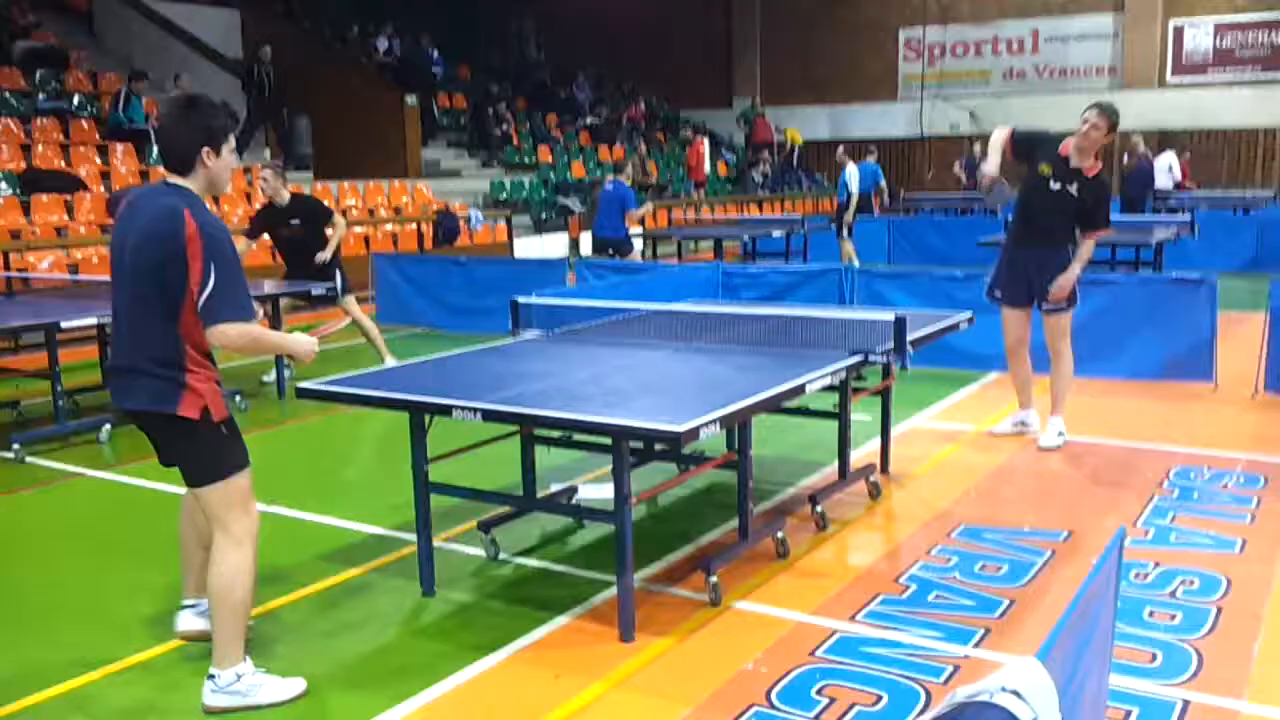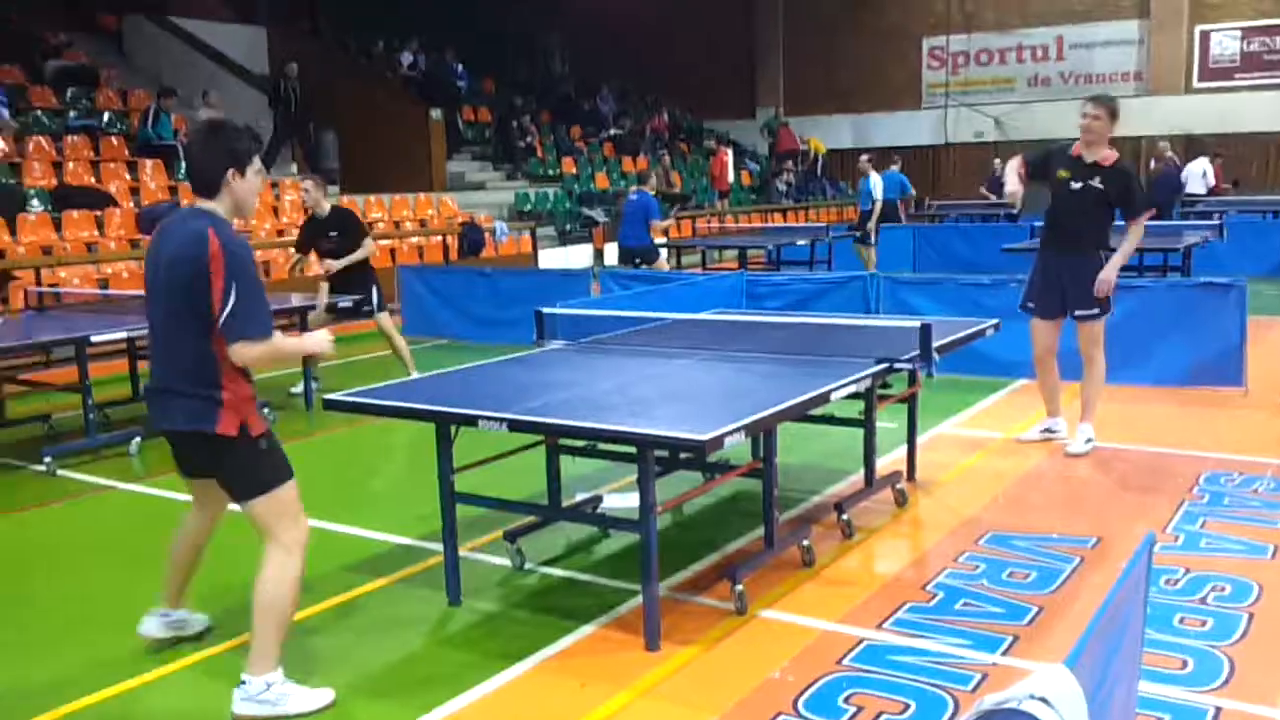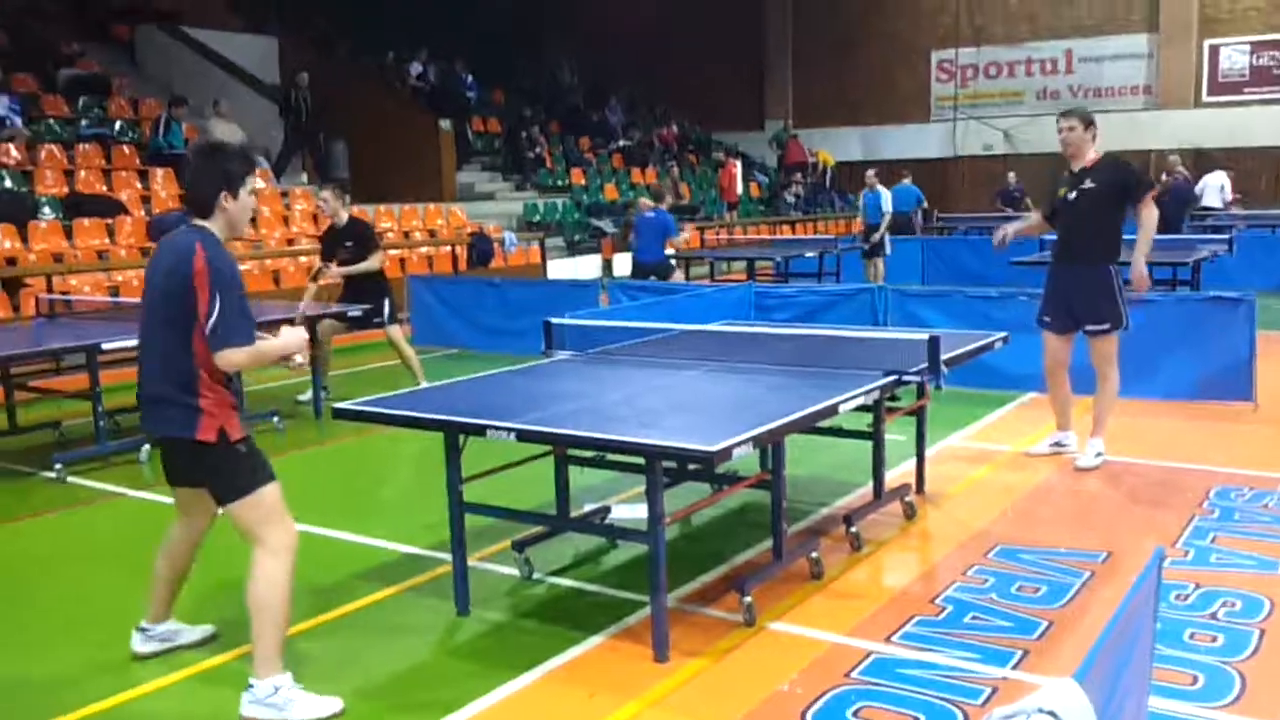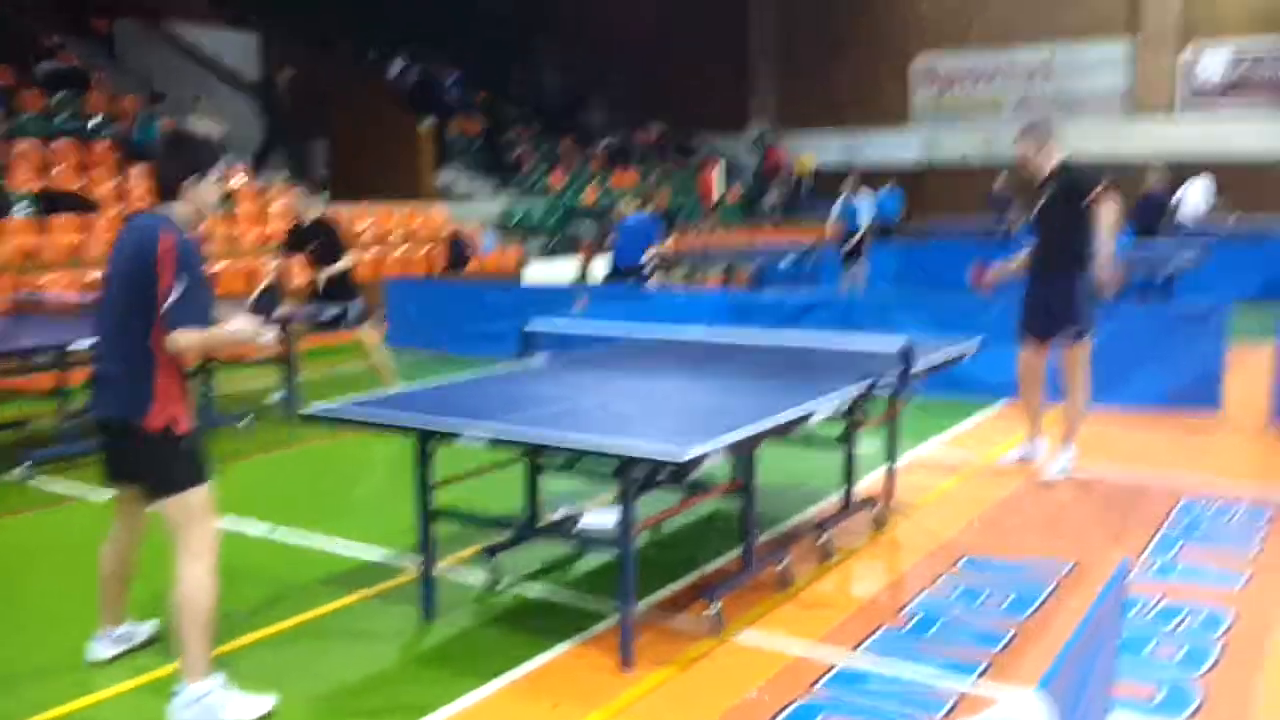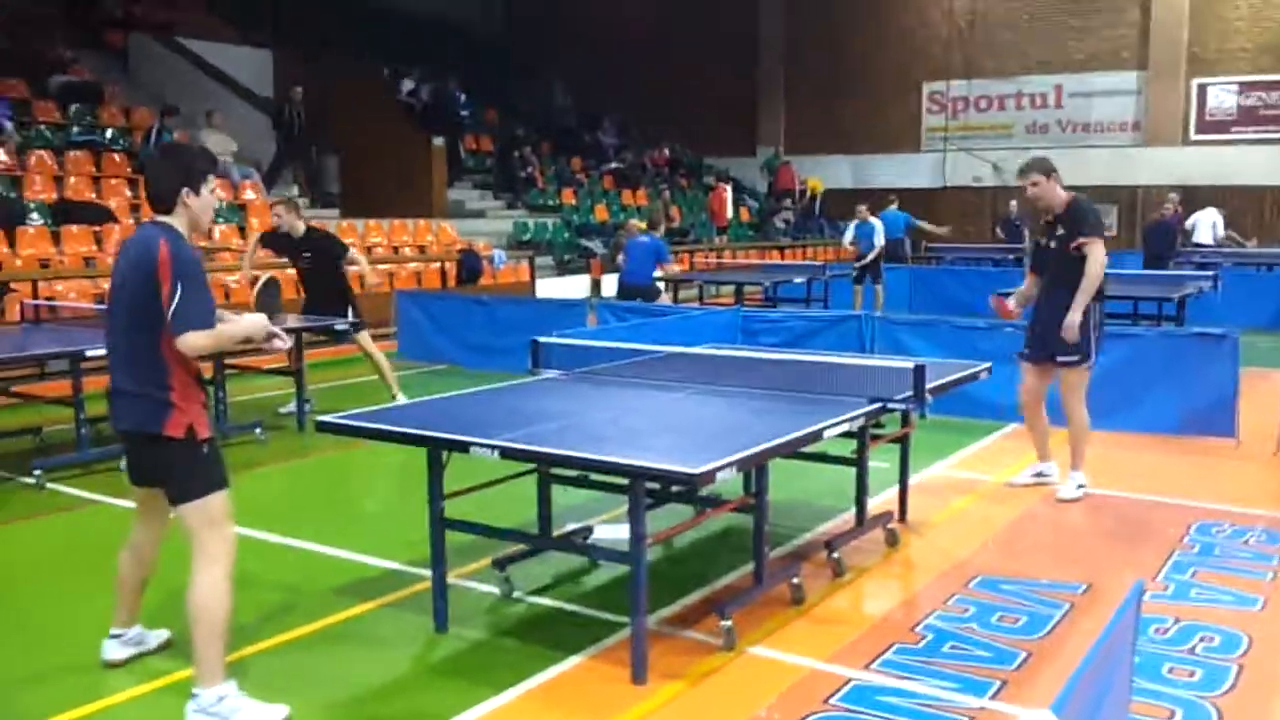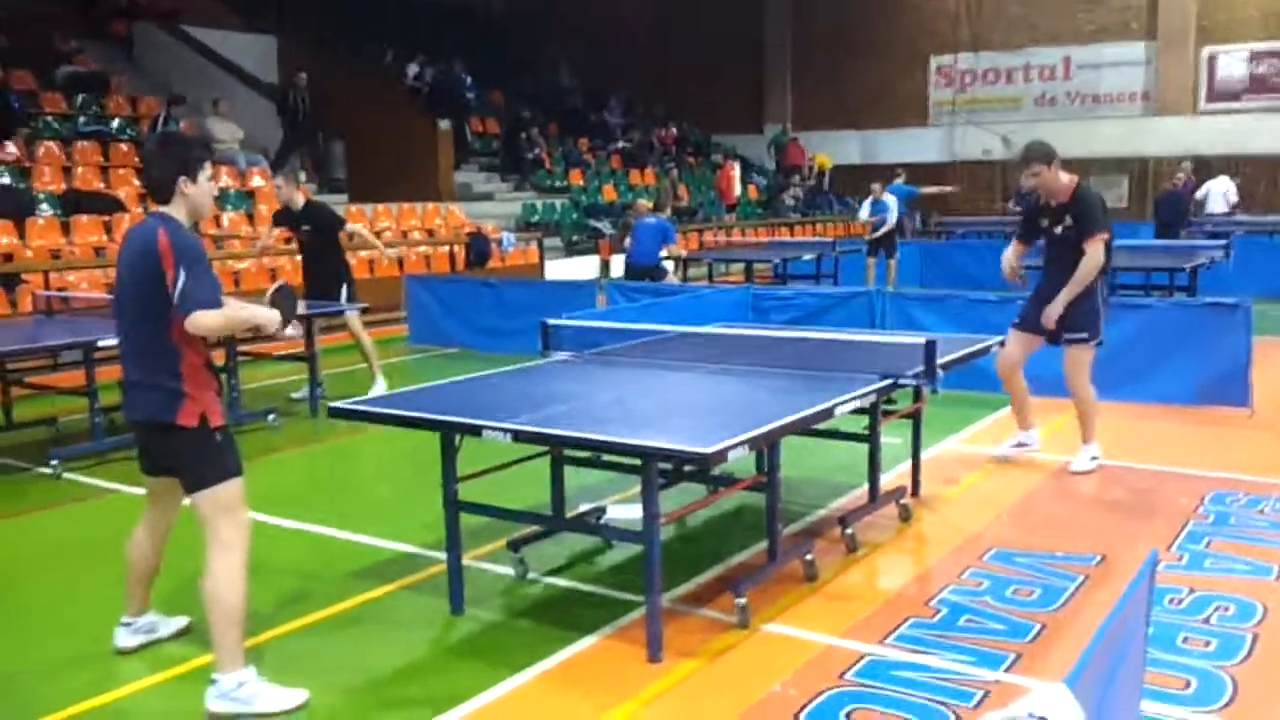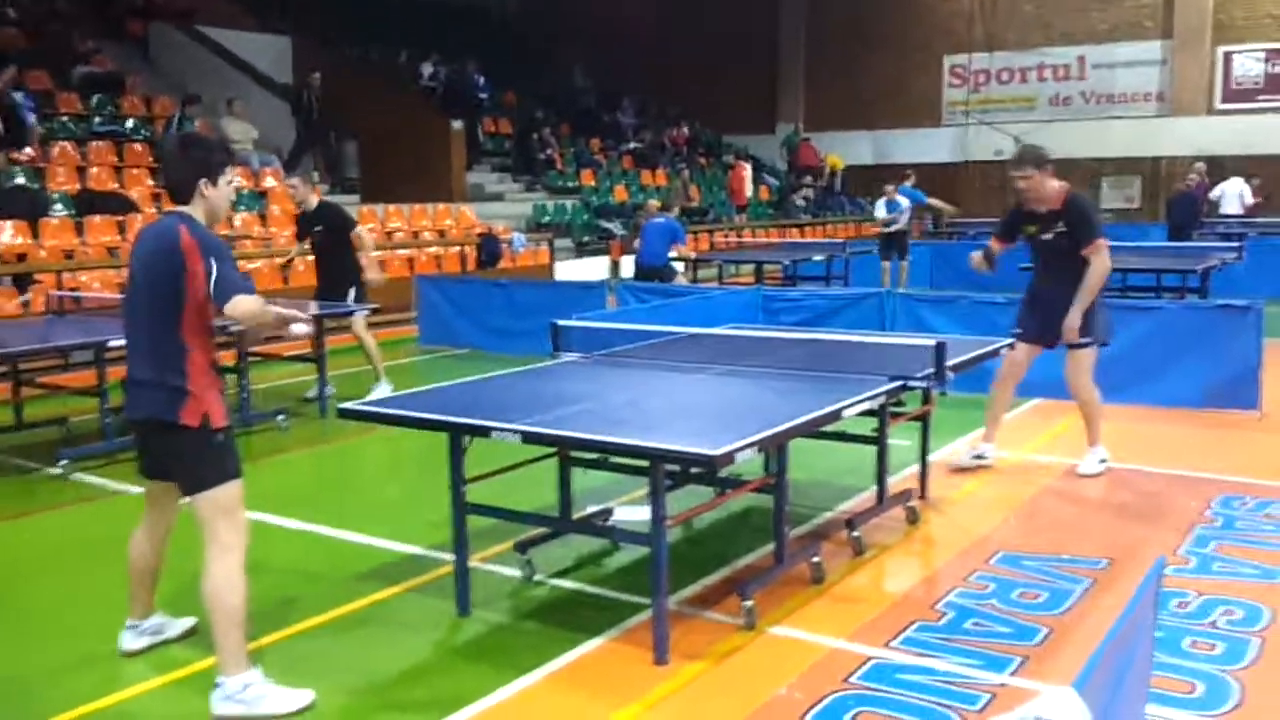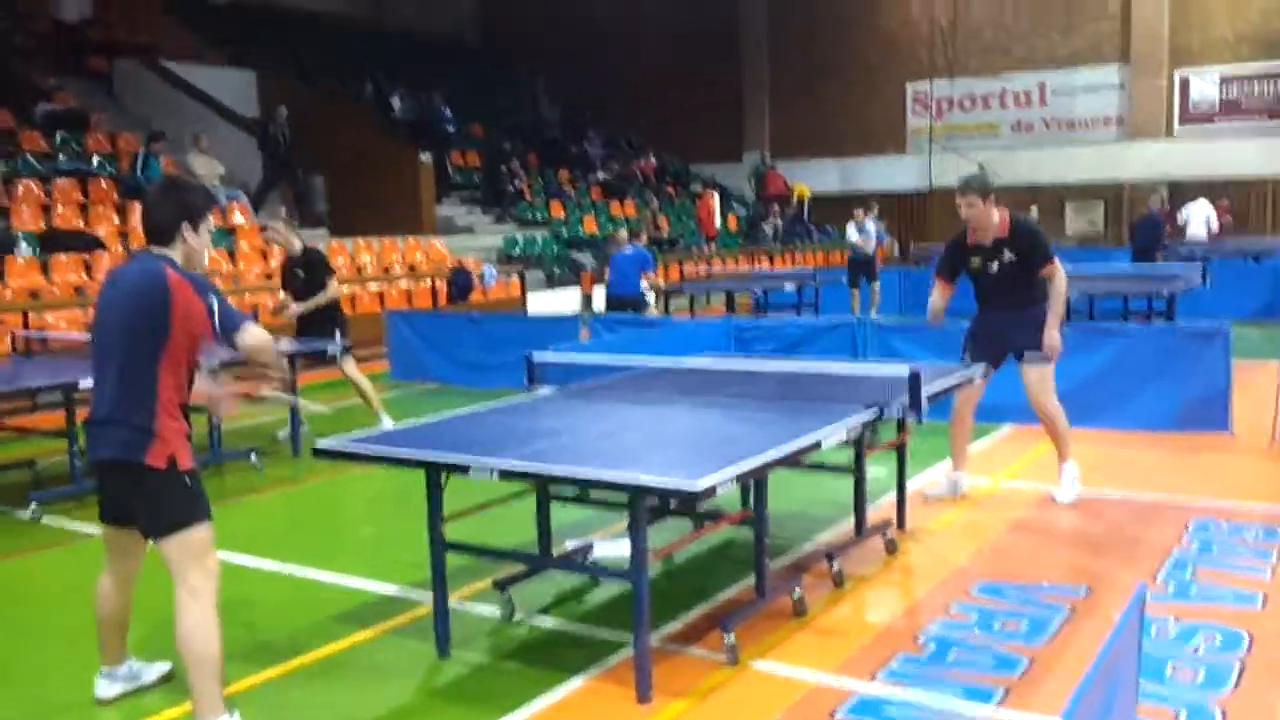
dt=0.2s
person 1, frame 1
left shoulder: (132, 206)
right shoulder: (201, 227)
right elbow: (226, 332)
left wrist: (238, 311)
right wrist: (292, 344)
left hip: (136, 382)
right hip: (182, 392)
left knee: (203, 487)
right knee: (238, 525)
left ankle: (195, 604)
right ankle: (229, 676)
person 1, frame 2
left shoulder: (167, 232)
right shoulder: (226, 246)
right elbow: (247, 350)
left wrist: (277, 336)
right wrist: (308, 345)
left hip: (177, 403)
right hip: (222, 412)
left knee: (208, 505)
right knee: (288, 536)
left ankle: (167, 613)
person 1, frame 3
left shoulder: (170, 247)
right shoulder: (212, 260)
right elbow: (230, 357)
left wrist: (265, 343)
right wrist: (281, 344)
left hip: (166, 411)
right hip: (203, 419)
left knee: (193, 518)
right knee: (276, 538)
left ankle: (155, 627)
person 1, frame 4
left shoulder: (136, 232)
right shoulder: (176, 245)
right elbow: (185, 341)
left wrist: (228, 326)
right wrist: (235, 333)
left hip: (114, 401)
right hip: (153, 409)
left knee: (128, 516)
right knee: (199, 540)
left ankle: (111, 631)
person 1, frame 5
left shoulder: (136, 245)
right shoulder: (175, 253)
right elbow: (194, 341)
left wrist: (237, 324)
right wrist: (246, 327)
left hip: (135, 410)
right hip: (172, 416)
left knee: (150, 521)
right knee: (216, 546)
left ankle: (123, 633)
person 1, frame 6
left shoulder: (139, 236)
right shoulder: (176, 240)
right elbow: (202, 321)
left wrist: (244, 314)
right wrist: (254, 314)
left hip: (147, 398)
right hip: (185, 404)
left knee: (159, 508)
right knee: (230, 534)
left ankle: (135, 621)
person 1, frame 7
left shoulder: (154, 235)
right shoulder: (194, 238)
right elbow: (241, 307)
left wrist: (270, 314)
right wrist: (267, 317)
left hip: (146, 398)
right hip: (186, 405)
left knee: (157, 512)
right knee: (227, 537)
left ankle: (140, 624)
person 1, frame 8
left shoulder: (122, 279)
right shoulder: (178, 283)
right elbow: (253, 340)
left wrist: (198, 389)
right wrist: (273, 358)
left hip: (106, 441)
right hip: (152, 451)
left knee: (121, 563)
right knee: (198, 584)
left ankle: (117, 670)
person 2, frame 1
left shoulder: (1097, 185)
right shoulder: (1042, 145)
left elbow: (1090, 237)
right elbow: (1001, 135)
left wrist: (1071, 273)
right wrist: (992, 161)
left hip: (1055, 260)
right hip: (1016, 254)
left knee: (1058, 344)
right knee: (1013, 342)
left ankle: (1056, 422)
right ankle: (1026, 414)
person 2, frame 2
left shoulder: (1120, 174)
right shoulder: (1059, 156)
left elbow: (1137, 225)
right elbow: (1017, 163)
left wrist: (1114, 266)
right wrist: (1012, 181)
left hip: (1088, 265)
right hip: (1049, 262)
left knee: (1091, 351)
right knee: (1042, 351)
left ankle: (1086, 427)
right ankle: (1054, 421)
person 2, frame 3
left shoulder: (1115, 170)
right shoulder: (1065, 180)
left elbow: (1149, 211)
right elbow: (1044, 222)
left wrist: (1139, 259)
right wrist: (1012, 229)
left hip: (1099, 276)
right hip: (1060, 277)
left knee: (1104, 366)
right knee: (1053, 364)
left ankle: (1096, 442)
right ankle: (1063, 435)
person 2, frame 4
left shoulder: (1071, 176)
right shoulder: (1042, 192)
left elbow: (1108, 205)
left wrist: (1103, 257)
right wrist: (999, 271)
left hip: (1073, 284)
right hip: (1040, 286)
left knee: (1074, 374)
right knee: (1028, 372)
left ankle: (1066, 452)
right ankle: (1033, 444)
person 2, frame 5
left shoulder: (1081, 210)
right shoulder: (1045, 228)
left elbow: (1097, 260)
left wrist: (1077, 310)
right wrist: (1016, 300)
left hip: (1077, 317)
right hip: (1046, 316)
left knee: (1071, 400)
right knee: (1029, 398)
left ankle: (1077, 474)
right ankle: (1046, 466)
person 2, frame 6
left shoulder: (1086, 200)
right shoulder: (1039, 206)
left elbow: (1095, 257)
right elbow: (1019, 244)
left wrist: (1060, 302)
right wrist: (1009, 260)
left hip: (1085, 296)
right hip: (1047, 290)
left knee: (1076, 379)
right knee: (1007, 363)
left ankle: (1089, 446)
right ankle: (1026, 433)
person 2, frame 7
left shoulder: (1076, 206)
right shoulder: (1019, 210)
left elbow: (1101, 262)
right elbow: (996, 245)
left wrist: (1076, 312)
right wrist: (982, 257)
left hip: (1077, 300)
right hip: (1039, 296)
left knee: (1079, 383)
right knee: (1006, 371)
left ankle: (1097, 449)
right ankle: (985, 447)
person 2, frame 8
left shoulder: (1024, 231)
right shoulder: (959, 245)
left elbow: (1057, 276)
right elbow: (942, 288)
left wrist: (1052, 327)
right wrist: (935, 306)
left hip: (1030, 319)
right hip: (987, 322)
left knee: (1042, 400)
right knee: (963, 400)
left ankle: (1068, 465)
right ankle: (957, 476)
person 3, frame 1
left shoulder: (307, 203)
right shoulder: (264, 214)
left elbow: (340, 224)
right elbow: (246, 242)
left wrist: (329, 251)
left hip: (326, 267)
right hip: (297, 272)
left knee: (353, 312)
left ankle: (387, 360)
right ankle: (282, 366)
person 3, frame 2
left shoulder: (346, 217)
right shoulder: (308, 226)
left elbow: (370, 247)
right elbow: (301, 256)
left wrist: (341, 263)
right wrist: (294, 266)
left hip: (363, 282)
right hip: (336, 286)
left knee: (386, 327)
right knee: (309, 324)
left ankle: (413, 374)
right ankle: (311, 378)
person 3, frame 3
left shoulder: (361, 228)
right shoulder: (329, 235)
left elbow: (377, 262)
right elbow: (325, 267)
left wrist: (342, 271)
right wrist: (312, 286)
left hip: (376, 293)
right hip: (351, 295)
left knee: (396, 339)
right knee: (321, 332)
left ankle: (422, 384)
right ankle: (320, 386)
person 3, frame 4
left shoulder: (327, 228)
right shoulder: (297, 232)
left elbow: (349, 259)
right elbow: (284, 258)
left wrist: (325, 274)
left hip: (345, 292)
right hip: (322, 293)
left knee: (366, 339)
left ankle: (392, 385)
person 3, frame 5
left shoulder: (320, 238)
right shoulder: (281, 238)
left elbow: (355, 256)
right elbow: (255, 240)
left wrist: (369, 275)
right wrist: (247, 268)
left hip: (341, 300)
right hip: (314, 303)
left knee: (367, 346)
left ankle: (398, 396)
person 3, frame 6
left shoulder: (319, 211)
right shoulder: (286, 213)
left elbow: (354, 230)
right elbow: (274, 223)
left wrist: (383, 249)
right wrist: (265, 239)
left hip: (338, 277)
right hip: (314, 281)
left knee: (354, 326)
left ankle: (379, 379)
person 3, frame 7
left shoulder: (331, 211)
right shoulder: (303, 217)
left elbow: (362, 235)
left wrist: (370, 266)
right wrist: (291, 257)
left hip: (348, 277)
right hip: (326, 281)
left knee: (358, 329)
left ankle: (382, 382)
right ankle: (324, 384)
person 3, frame 8
left shoulder: (314, 257)
right shoulder: (288, 264)
left elbow: (333, 290)
left wrist: (302, 307)
right wrist: (287, 308)
left hip: (329, 324)
right hip: (307, 327)
left knee: (348, 370)
left ankle: (384, 419)
